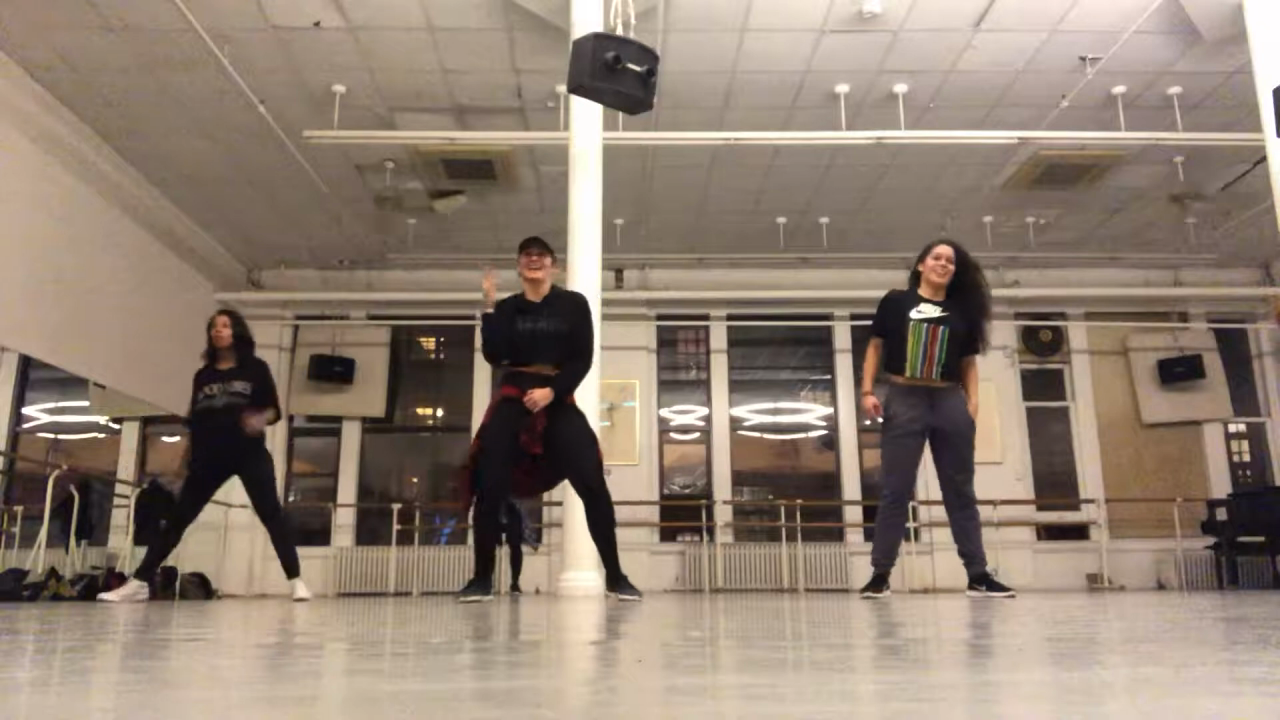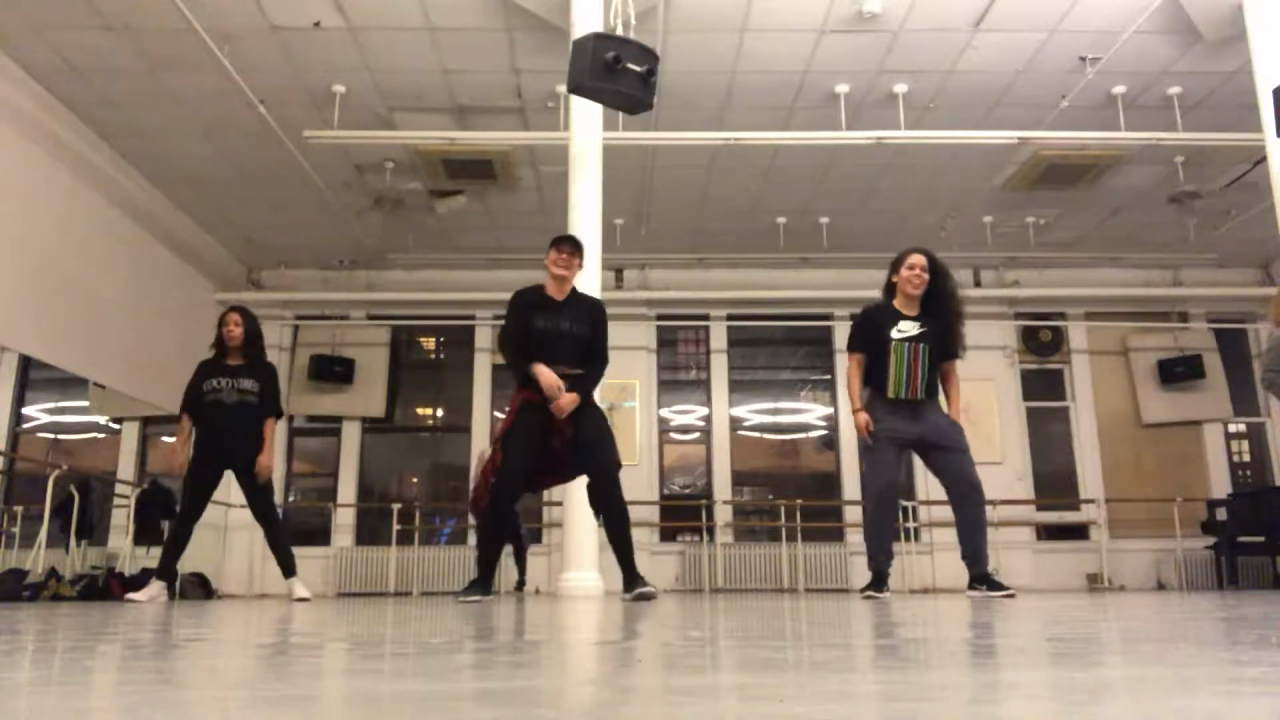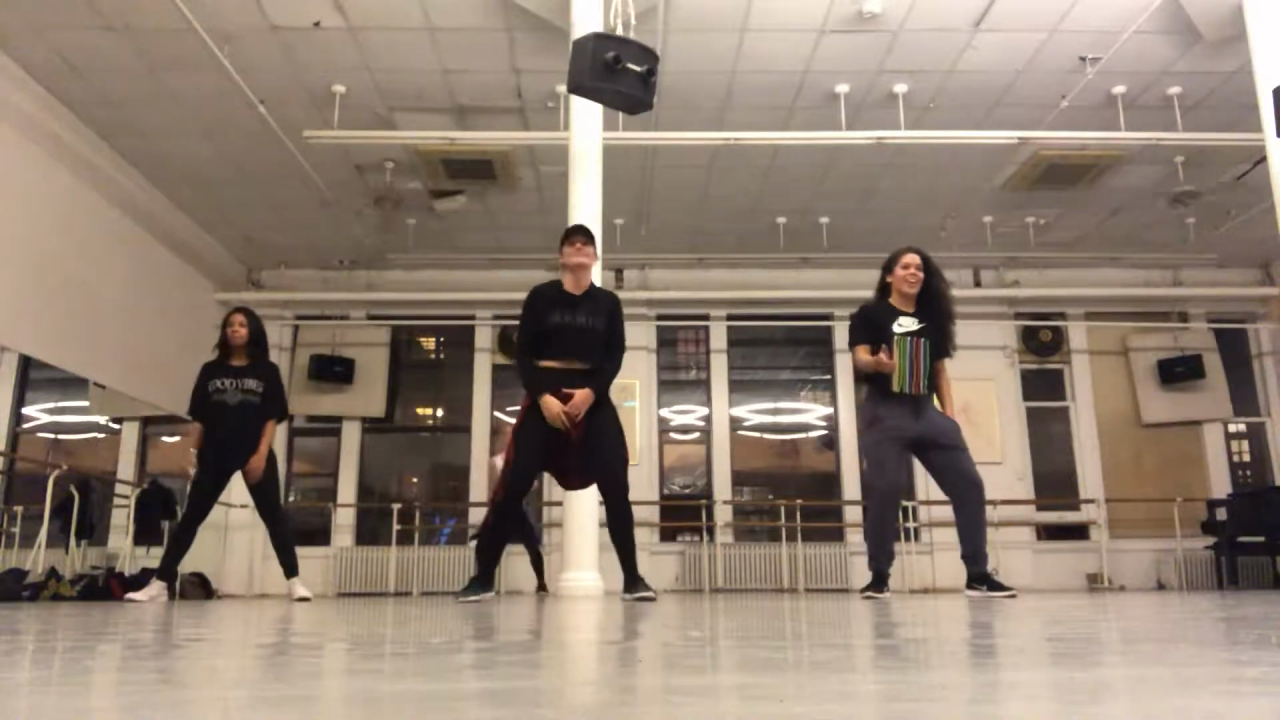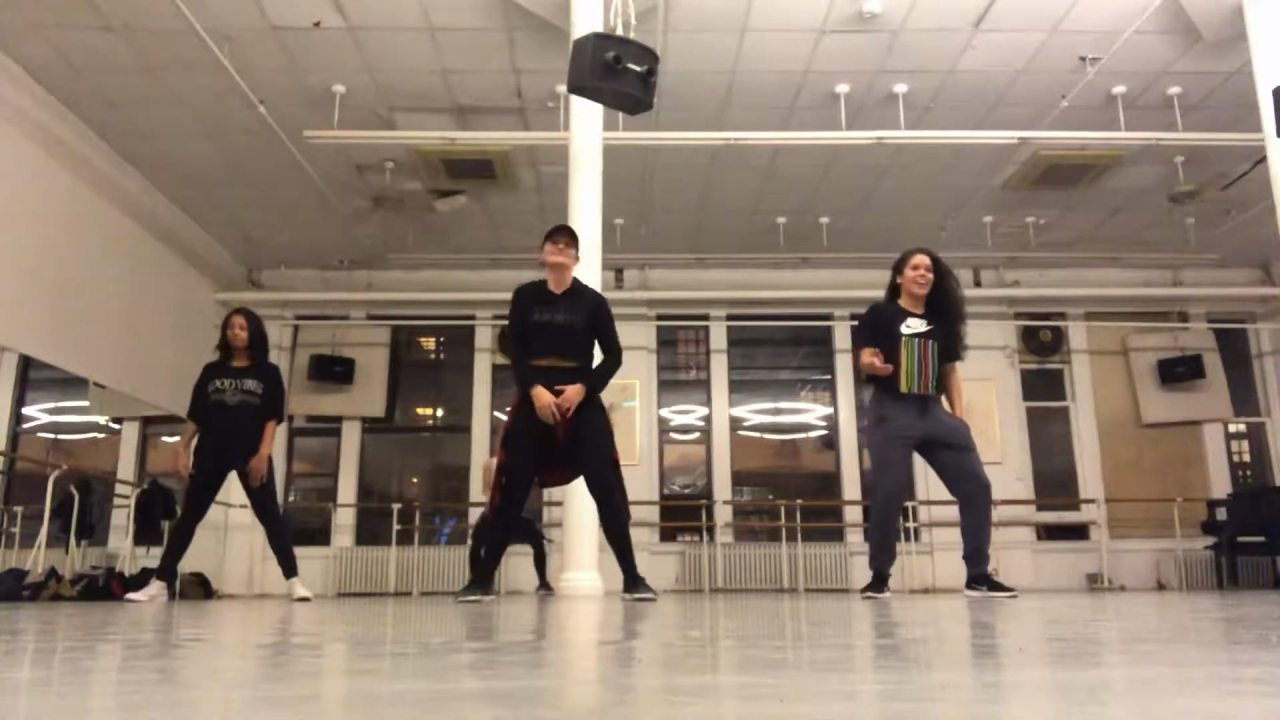
dt=0.4s
person 1, frame 1
left shoulder: (574, 304)
right shoulder: (508, 307)
left elbow: (583, 359)
right elbow: (493, 357)
left wrist: (552, 390)
right wrist: (490, 308)
left hip: (558, 399)
right hip: (513, 399)
left knee: (592, 484)
right knee: (490, 486)
left ankle: (615, 577)
right ankle: (482, 579)
person 1, frame 2
left shoulder: (592, 309)
right shoulder: (524, 300)
left elbow: (599, 362)
right elbow: (511, 355)
left wrist: (578, 394)
right wrist: (538, 371)
left hip: (578, 400)
right hip: (533, 399)
left knee: (608, 482)
right knee: (506, 487)
left ankle: (631, 577)
right ankle: (483, 580)
person 1, frame 3
left shoulder: (608, 302)
right shoulder: (540, 297)
left elbow: (615, 356)
right elbow: (523, 353)
left wrist: (591, 392)
right wrist: (542, 395)
left hip: (591, 395)
right hip: (545, 393)
left knee: (614, 485)
right knee: (515, 485)
left ankle: (632, 579)
right ankle: (483, 577)
person 1, frame 4
left shoulder: (592, 300)
right shoulder: (526, 296)
left elbow: (613, 355)
right elbow: (516, 351)
left wrist: (585, 387)
right wrist: (534, 389)
left hip: (581, 395)
right hip: (534, 394)
left knee: (606, 487)
right knee: (514, 489)
left ankle: (632, 579)
right ankle: (483, 579)
person 2, frame 1
left shoulder: (963, 311)
right shoulder: (896, 302)
left elbow: (968, 362)
right elbow: (875, 348)
left wrist: (972, 401)
right wrist: (867, 391)
left hip: (949, 402)
right hip: (904, 400)
left knee: (960, 490)
right knee: (896, 489)
left ankle: (978, 576)
right ankle: (880, 575)
person 2, frame 2
left shoulder: (939, 320)
right shoulder: (872, 317)
left elbow: (948, 370)
right elbow: (855, 365)
left wrist: (954, 413)
right wrist: (858, 409)
left hip: (929, 414)
right hip: (885, 415)
left knee: (969, 488)
right knee: (881, 492)
left ankle: (979, 576)
right ankle: (879, 576)
person 2, frame 3
left shoulder: (932, 318)
right shoulder: (871, 314)
left elbow: (939, 369)
right elbow: (860, 358)
left wrist: (950, 413)
right wrist: (878, 363)
left hip: (925, 411)
right hip: (884, 411)
left knee: (969, 485)
right knee: (884, 491)
left ankle: (977, 575)
right ankle: (879, 577)
person 2, frame 4
left shoulder: (943, 320)
right shoulder: (879, 315)
left elbow: (949, 371)
right elbow: (864, 362)
left wrist: (959, 416)
right wrist: (874, 367)
left hip: (934, 412)
right hip: (891, 411)
left knee: (976, 486)
right knee: (889, 492)
left ankle: (978, 575)
right ankle: (880, 576)
person 3, frame 1
left shoulder: (255, 369)
right shoulder: (203, 376)
left elbow: (272, 411)
right elbow: (197, 422)
left wrist: (260, 420)
right wrist: (189, 455)
left hip: (251, 455)
right hip: (209, 459)
left knee: (273, 515)
right knee: (178, 518)
left ankle: (296, 582)
right ankle: (139, 583)
person 3, frame 2
left shoulder: (263, 370)
right shoulder: (206, 369)
left elbow: (270, 415)
right elbow: (190, 412)
left wrist: (267, 452)
right wrist: (180, 446)
left hip: (249, 454)
right hip: (207, 453)
left knee: (267, 516)
right knee: (186, 516)
left ankle: (293, 581)
right ankle: (160, 584)
person 3, frame 3
left shoulder: (267, 371)
right shoulder: (210, 371)
left elbow: (273, 417)
right elbow: (199, 417)
left wrist: (262, 453)
right wrist: (192, 451)
left hip: (255, 455)
right hip: (215, 455)
left knee: (274, 516)
right knee: (192, 516)
left ankle: (294, 582)
right ankle: (161, 583)
person 3, frame 4
left shoulder: (267, 372)
right shoulder: (211, 371)
left elbow: (273, 417)
right elbow: (196, 416)
left wrist: (262, 453)
right wrist: (182, 449)
left hip: (251, 455)
right hip: (211, 454)
left knee: (270, 516)
right knee: (188, 516)
left ankle: (293, 581)
right ankle: (160, 583)
